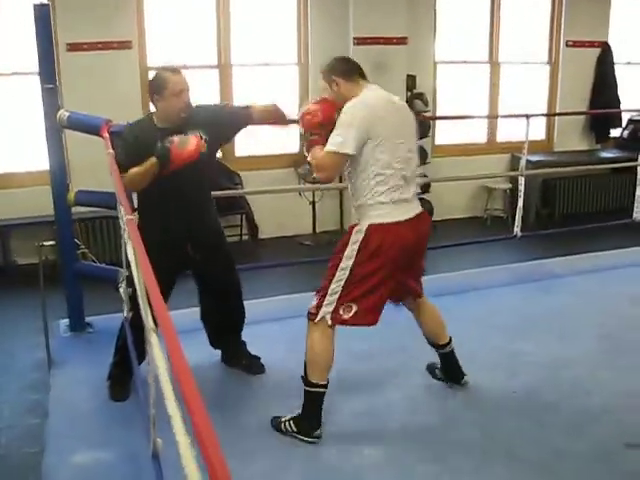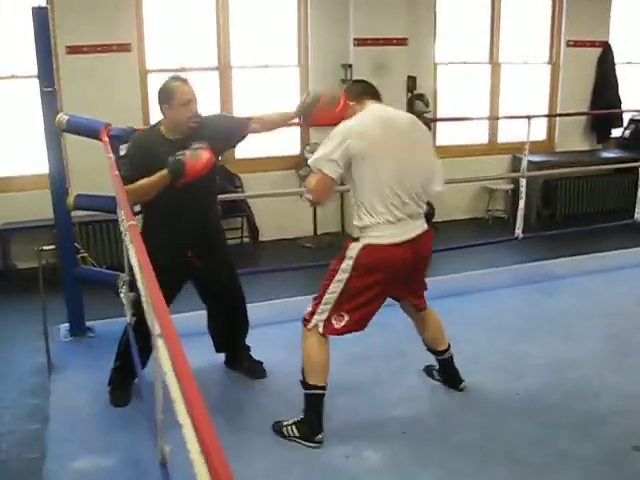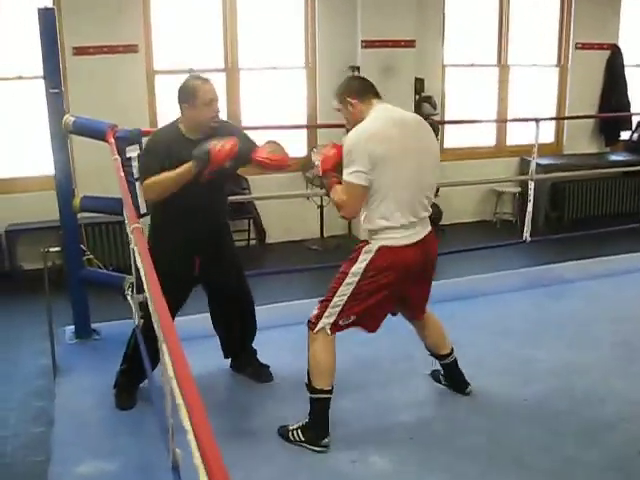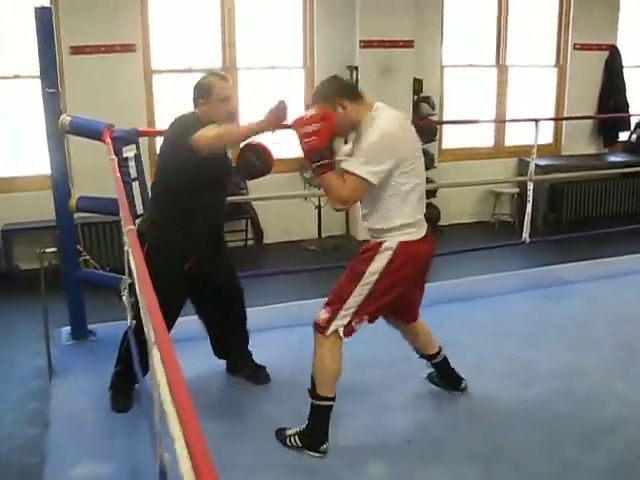
dt=0.1s
person 1, frame 1
left shoulder: (358, 110)
right shoulder: (394, 105)
left elbow: (323, 170)
left wrist: (317, 137)
right wrist: (318, 133)
left hip: (379, 230)
right hip: (413, 221)
left knee: (323, 317)
right knee: (413, 296)
left ankle: (309, 419)
right ankle: (451, 367)
person 1, frame 2
left shoulder: (348, 132)
right shoulder: (418, 127)
left elbow: (314, 193)
right elbow: (430, 189)
left wrist: (327, 162)
left hip: (376, 248)
right hip: (418, 240)
left knee: (316, 325)
right knee: (417, 306)
left ankle: (311, 424)
right ankle: (449, 372)
person 1, frame 3
left shoulder: (362, 136)
right shoulder: (420, 125)
left elbow: (348, 208)
left wrist: (331, 177)
left hip: (387, 250)
right hip: (423, 241)
left knee: (322, 327)
right knee: (417, 312)
left ankle: (316, 429)
right ankle: (455, 377)
person 1, frame 4
left shoulder: (384, 134)
right shoulder: (369, 124)
left elbow: (343, 197)
right elbow: (340, 183)
left wrist: (317, 153)
right wrist: (318, 152)
left hip: (397, 246)
right hip: (409, 241)
left knee: (328, 328)
right knee: (402, 317)
left ankle: (315, 434)
right ankle: (448, 375)
person 2, frame 1
left shoulder: (204, 117)
right shoulder: (136, 135)
left elbow: (251, 114)
right elbow: (124, 184)
left wrist: (279, 112)
right wrist: (158, 161)
left hip: (202, 228)
right hip: (159, 235)
left knee: (225, 290)
right knee: (144, 305)
left ankle: (233, 350)
right ankle: (121, 371)
person 2, frame 2
left shoulder: (210, 127)
right shoulder: (143, 144)
left elbow: (252, 124)
right elbow: (129, 195)
left wrist: (297, 113)
right wrist: (167, 172)
left hip: (207, 237)
right hip: (162, 242)
left knee: (228, 297)
right knee: (147, 312)
left ankle: (236, 354)
right ankle: (122, 376)
person 2, frame 3
left shoulder: (223, 131)
right shoulder: (161, 143)
left elbow: (256, 153)
right elbow: (150, 192)
left wrist: (270, 155)
right wrist: (193, 164)
left hip: (214, 240)
right hip: (170, 244)
left knee: (237, 302)
right knee: (156, 316)
left ankle: (243, 358)
right ankle: (128, 380)
person 2, frame 4
left shoulder: (221, 129)
right shoulder: (186, 127)
right elbow: (206, 143)
right wrist: (263, 123)
left hip: (206, 240)
right hip: (166, 241)
left knee: (228, 299)
left ankle: (238, 359)
right ankle: (122, 381)
